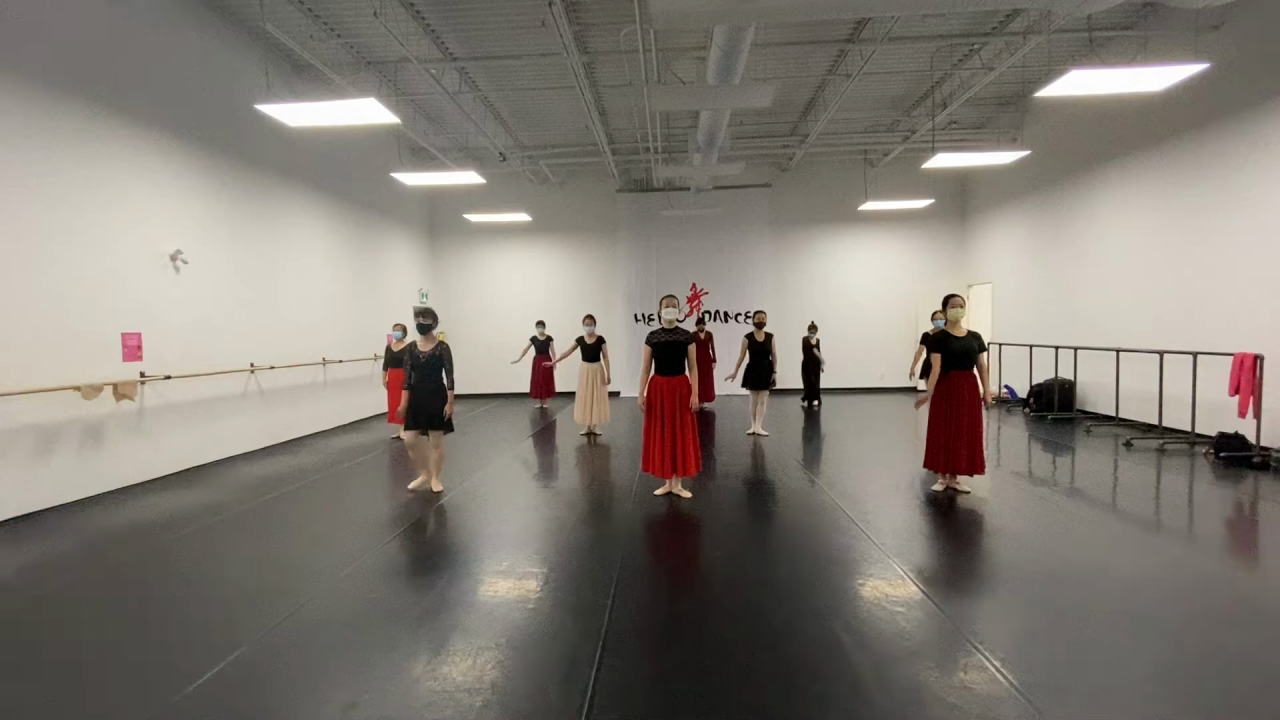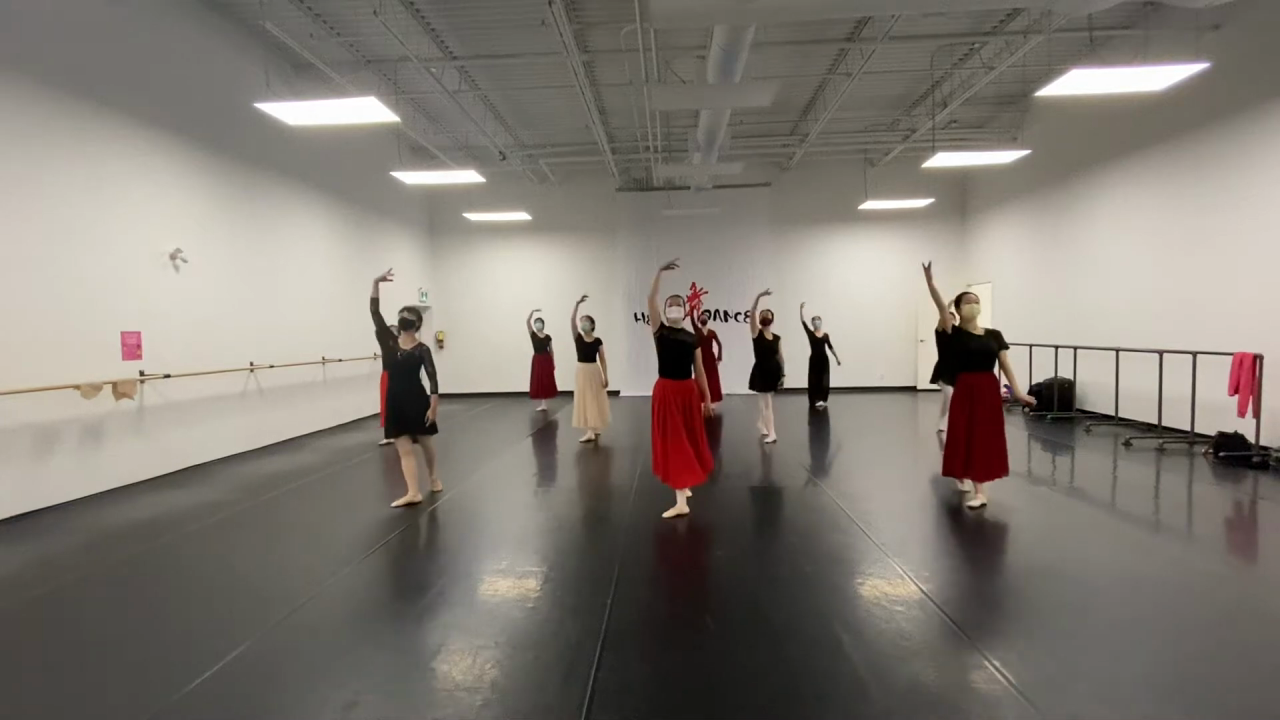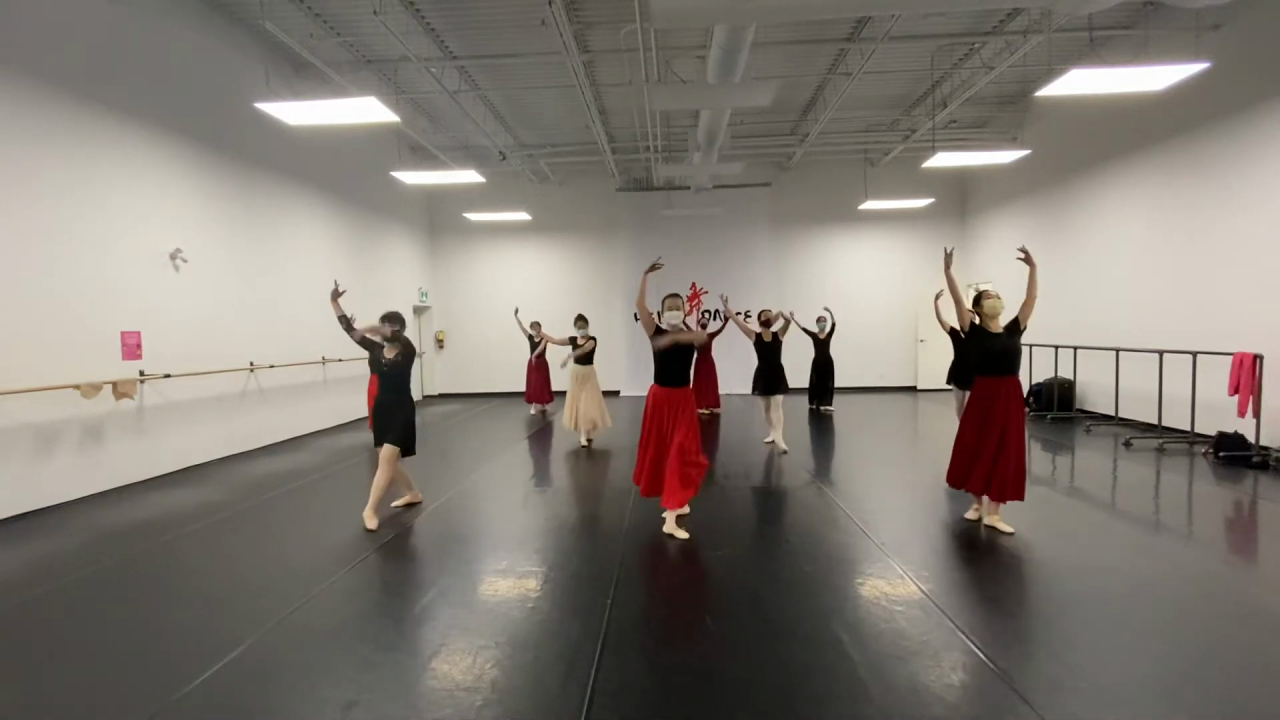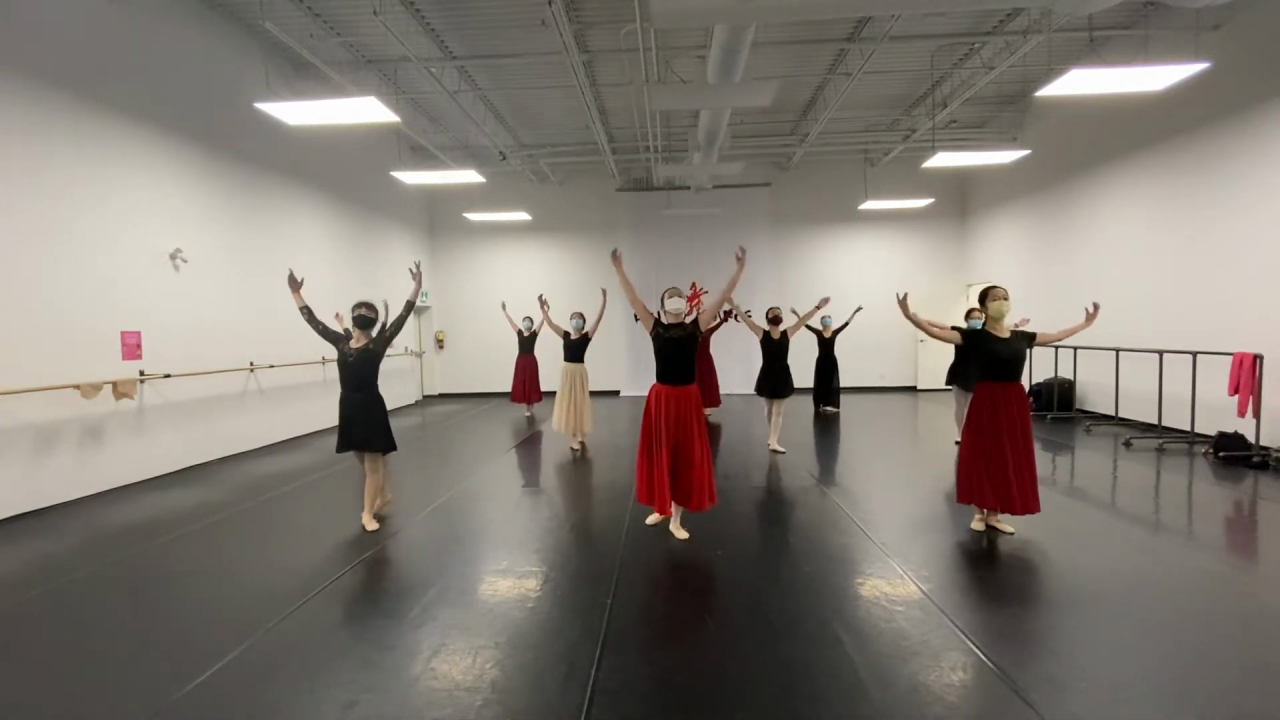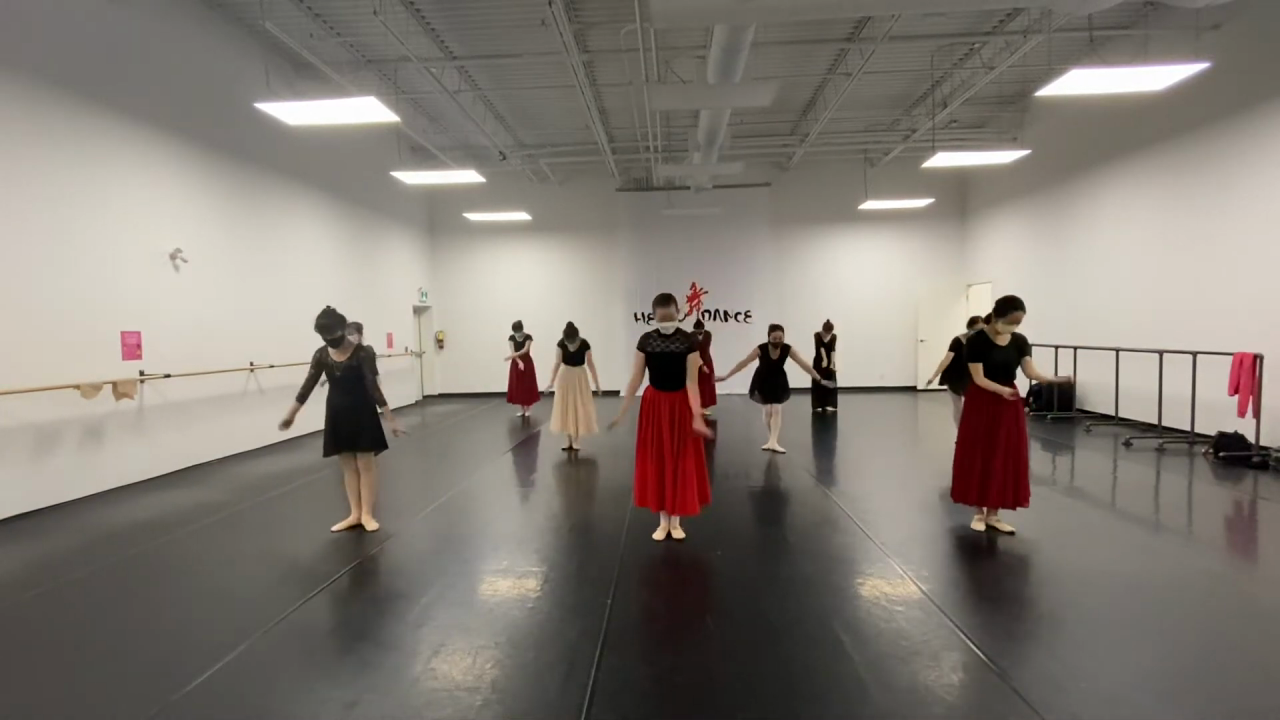
dt=1s
person 1, frame 1
left shoulder: (687, 336)
right shoulder: (652, 336)
left elbow: (693, 366)
right elbow: (646, 367)
left wrist: (695, 392)
right wrist: (641, 392)
left hip: (680, 386)
right hip: (658, 386)
left knee: (681, 435)
right knee: (661, 434)
left ankle: (677, 484)
right ankle: (667, 482)
person 1, frame 2
left shoulder: (692, 338)
right shoulder: (659, 331)
left elbow: (699, 370)
right elbow: (651, 299)
left wrist: (707, 398)
right wrist: (660, 272)
left hip: (688, 391)
right hip: (665, 391)
left knee: (689, 440)
right knee: (673, 443)
left ankle: (683, 485)
right ankle: (681, 501)
person 1, frame 3
left shoulder: (690, 336)
right shoulder: (656, 333)
left elbow: (702, 336)
right elbow: (639, 306)
left wrist: (673, 336)
right wrist: (646, 275)
left hip: (681, 398)
right hip: (658, 397)
left knee: (680, 454)
right knee: (659, 453)
left ankle: (670, 520)
right ankle: (680, 504)
person 1, frame 4
left shoulder: (695, 328)
right shoulder: (655, 327)
left elbow: (721, 298)
right elbow: (632, 298)
left wrist: (738, 269)
right wrist: (619, 269)
left hip: (688, 397)
right hip: (661, 397)
left knee: (687, 457)
right knee: (660, 454)
left ankle: (676, 519)
right ankle: (661, 507)
person 1, frame 5
left shoulder: (688, 341)
right shoulder: (646, 340)
left elbow: (692, 381)
right elbow: (636, 377)
left wrist: (697, 415)
right wrist: (623, 410)
left hip: (680, 402)
right hip: (653, 402)
left knee: (681, 461)
right knee: (656, 461)
left ankle: (675, 520)
right ankle: (663, 521)
person 2, frame 1
left shoulder: (975, 337)
right shoulder: (939, 337)
left elbow: (982, 365)
right elbow: (936, 365)
left wrist: (986, 391)
right wrist: (929, 391)
left hip: (969, 387)
right hip: (946, 386)
left knee: (965, 433)
right knee: (944, 432)
left ankle: (954, 478)
right ankle: (942, 477)
person 2, frame 2
left shoulder: (994, 335)
right shoulder: (954, 334)
left elbow: (1005, 364)
right elbow: (941, 307)
left wrist: (1016, 390)
right wrist: (930, 281)
left hip: (990, 389)
right hip: (966, 389)
left knee: (987, 438)
right knee: (967, 437)
left ankle: (966, 479)
right ankle: (979, 492)
person 2, frame 3
left shoulder: (1014, 330)
right shoulder: (973, 333)
left elbow: (1031, 298)
right elbow: (958, 301)
left wrist: (1032, 267)
right wrist: (948, 271)
left hip: (1011, 396)
right hip: (983, 395)
left knee: (1006, 454)
right knee: (977, 450)
left ankle: (993, 513)
right ankle: (977, 503)
person 2, frame 4
left shoulder: (1021, 337)
right shoulder: (975, 336)
left elbow: (1057, 335)
right elbow: (938, 333)
left wrist: (1086, 323)
right wrist: (910, 315)
left hip: (1015, 402)
right hip: (987, 402)
left knee: (1010, 460)
right knee: (983, 458)
left ankle: (994, 514)
right ankle: (980, 513)
person 2, frame 5
left shoulder: (1019, 341)
right shoulder: (976, 341)
left elbow: (1030, 371)
right elbow: (978, 378)
left wrist: (1053, 380)
right wrist: (1002, 391)
left hip: (1009, 402)
right hip: (981, 402)
left knee: (1006, 458)
right knee: (979, 457)
left ankle: (993, 514)
right ankle: (979, 513)
person 3, frame 1
left shoulder: (442, 347)
right shoulder: (412, 348)
left elbow: (449, 376)
right elbow: (407, 376)
left wrist: (450, 402)
right wrist: (404, 401)
left hip: (436, 396)
right hip: (416, 397)
left knee: (436, 441)
right knee: (410, 440)
left ankle: (435, 478)
right ankle: (424, 474)
person 3, frame 2
left shoulder: (422, 349)
right shoulder: (389, 341)
left elbow: (433, 379)
right elbow: (375, 312)
left wrist: (433, 406)
right wrist: (376, 283)
left hip: (416, 400)
right hip: (395, 401)
left knee: (425, 443)
right knee: (404, 449)
left ankle: (433, 477)
right ankle: (413, 492)
person 3, frame 3
left shoulder: (407, 351)
right shoulder: (377, 349)
left elbow: (401, 339)
right elbow: (349, 329)
left wrist: (372, 329)
right wrist: (334, 302)
left hip: (401, 409)
right hip: (382, 408)
left knee: (386, 460)
right knee: (390, 458)
left ankle: (370, 510)
right ankle: (413, 493)
person 3, frame 4
left shoulder: (378, 344)
right shoulder: (341, 342)
left elbow: (403, 316)
right elbow: (312, 320)
left wrist: (417, 286)
right wrist: (296, 293)
left hip: (370, 406)
right hip: (348, 406)
left knee: (372, 463)
right knee: (362, 460)
left ankle: (368, 513)
right ankle: (381, 496)
person 3, frame 5
left shoulder: (363, 353)
right shoulder: (321, 355)
left elbow: (373, 387)
right elbow: (309, 385)
left wrist: (390, 419)
right wrist: (291, 414)
left hip: (361, 411)
right hip: (336, 412)
left knee: (365, 465)
right knee: (348, 466)
left ankle: (367, 514)
right ankle: (355, 514)
